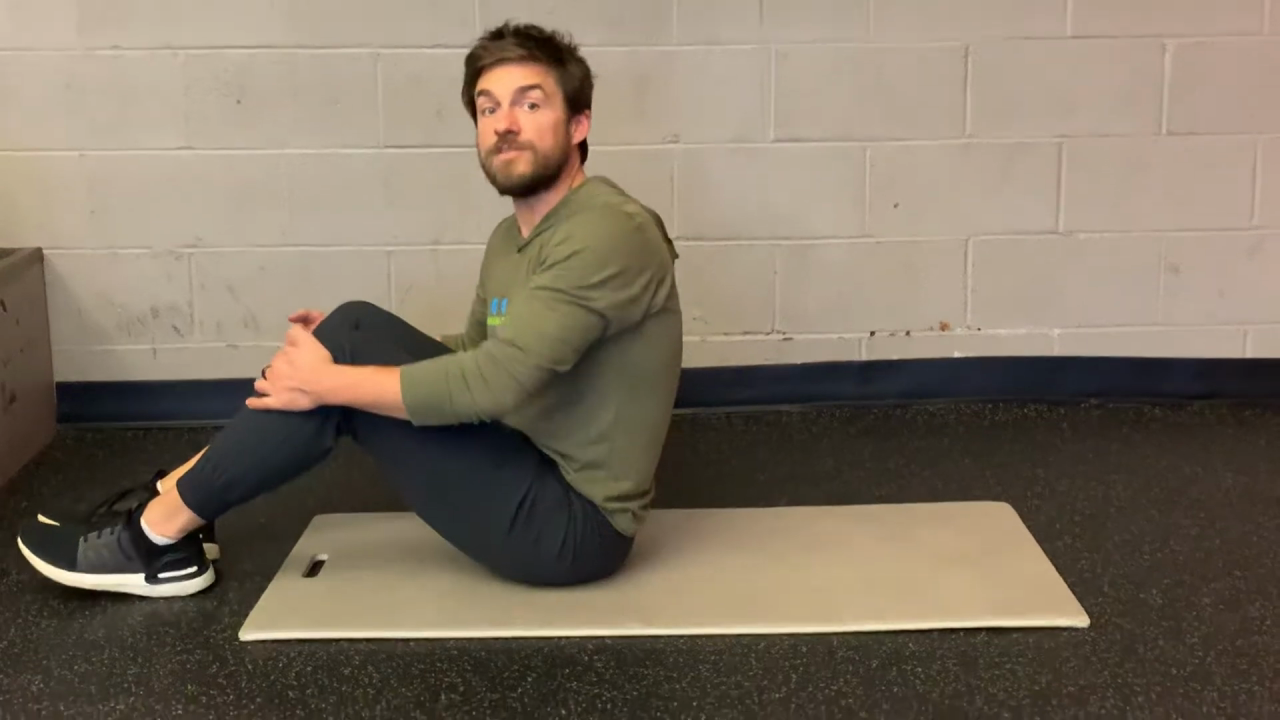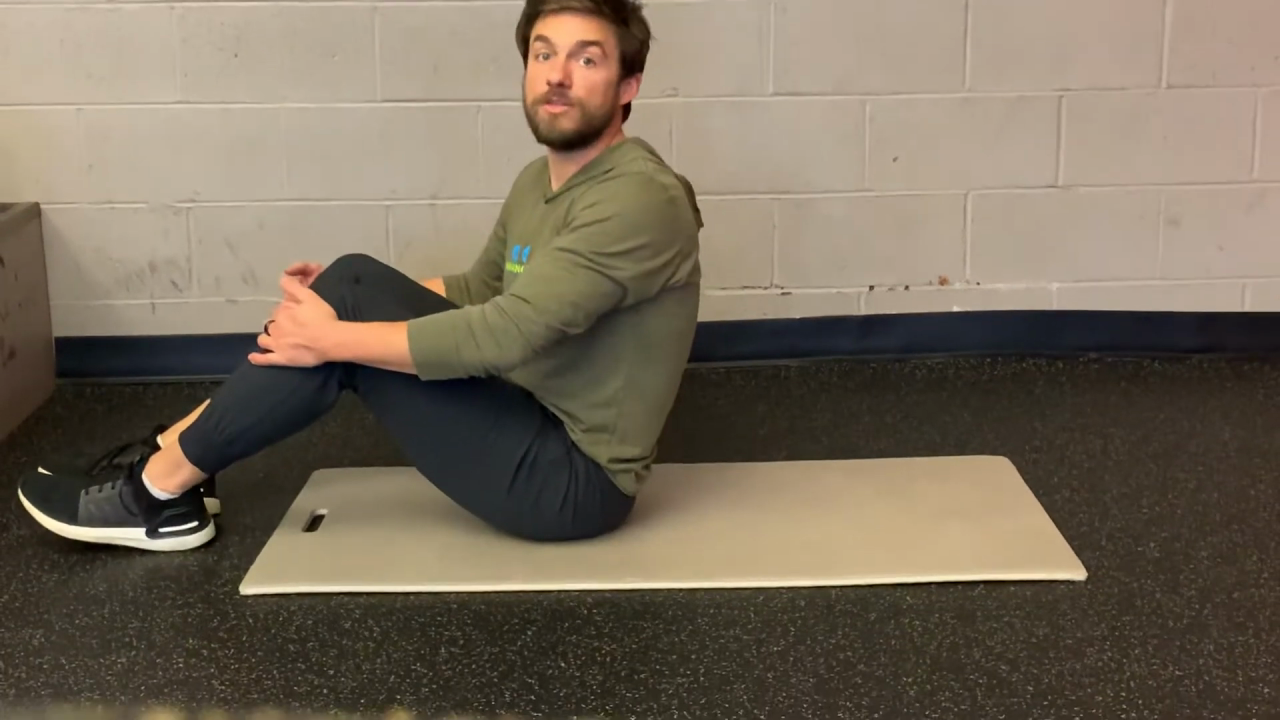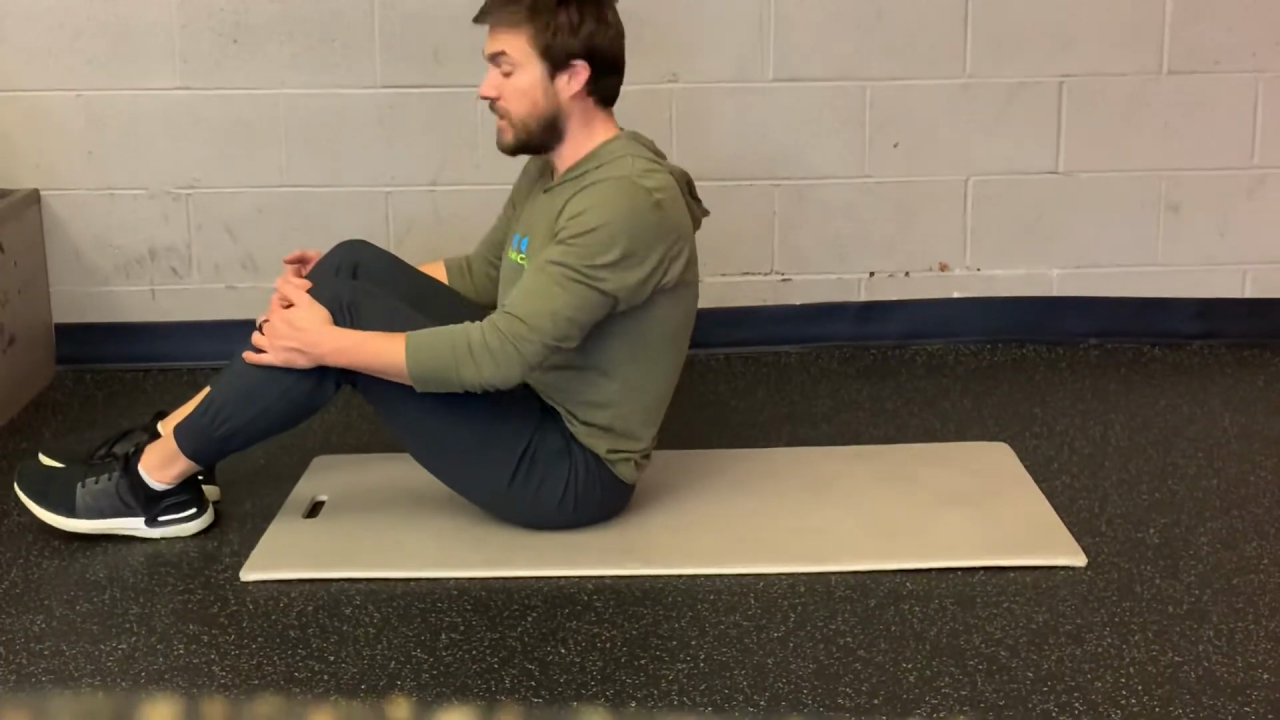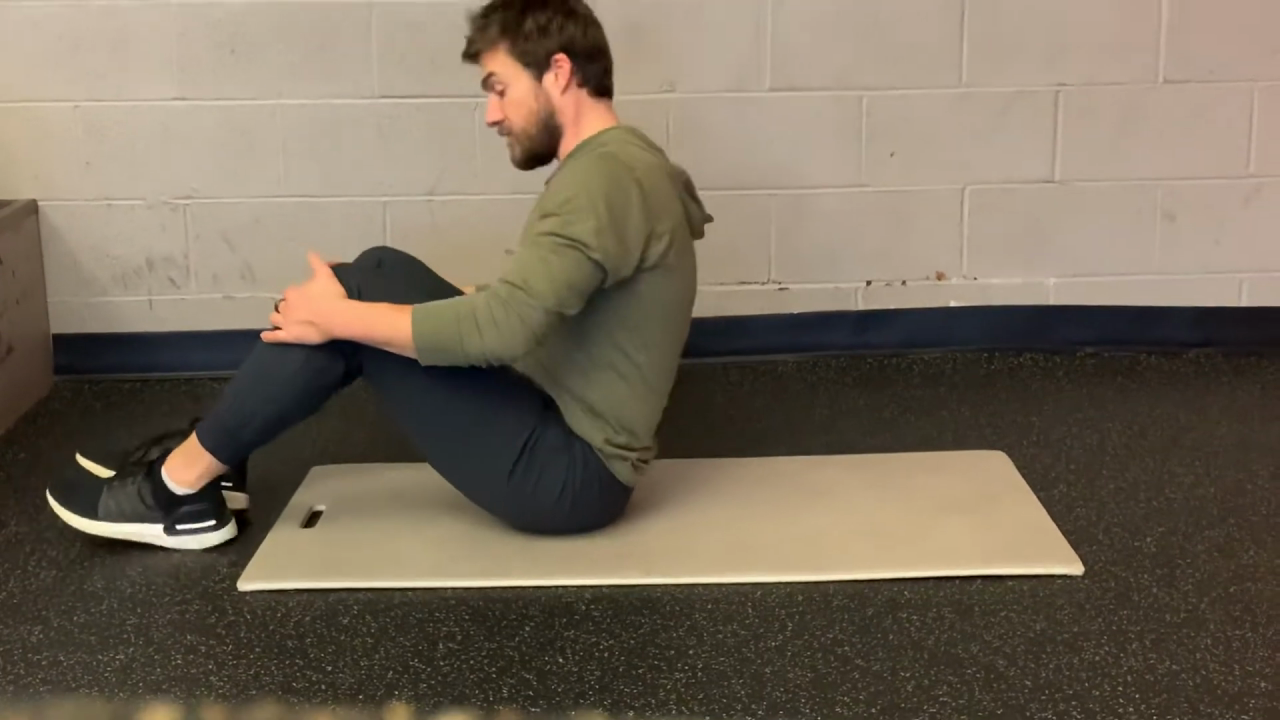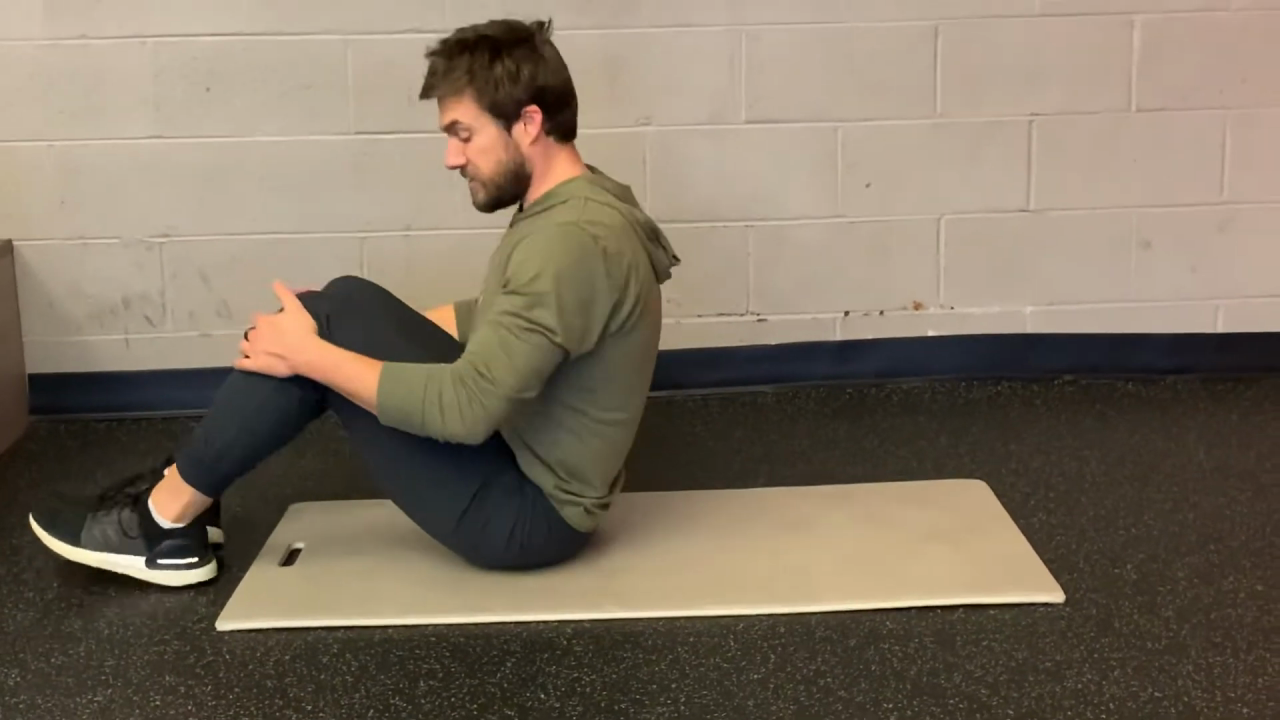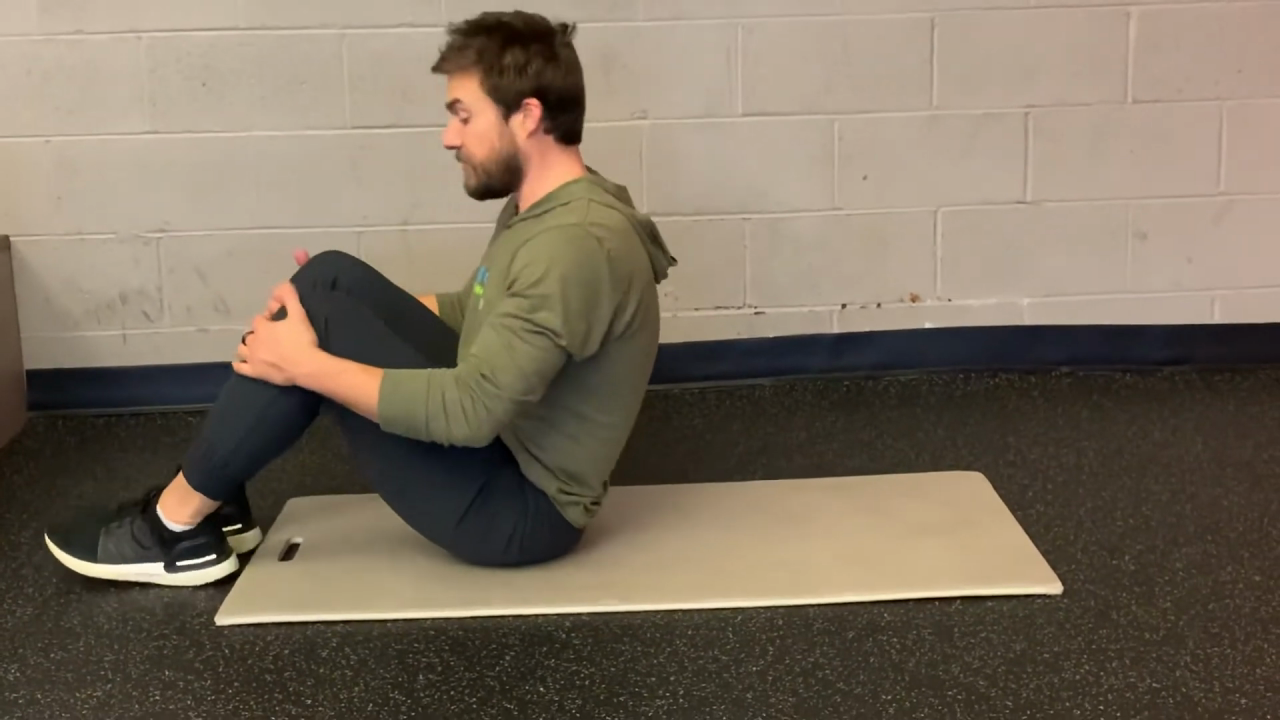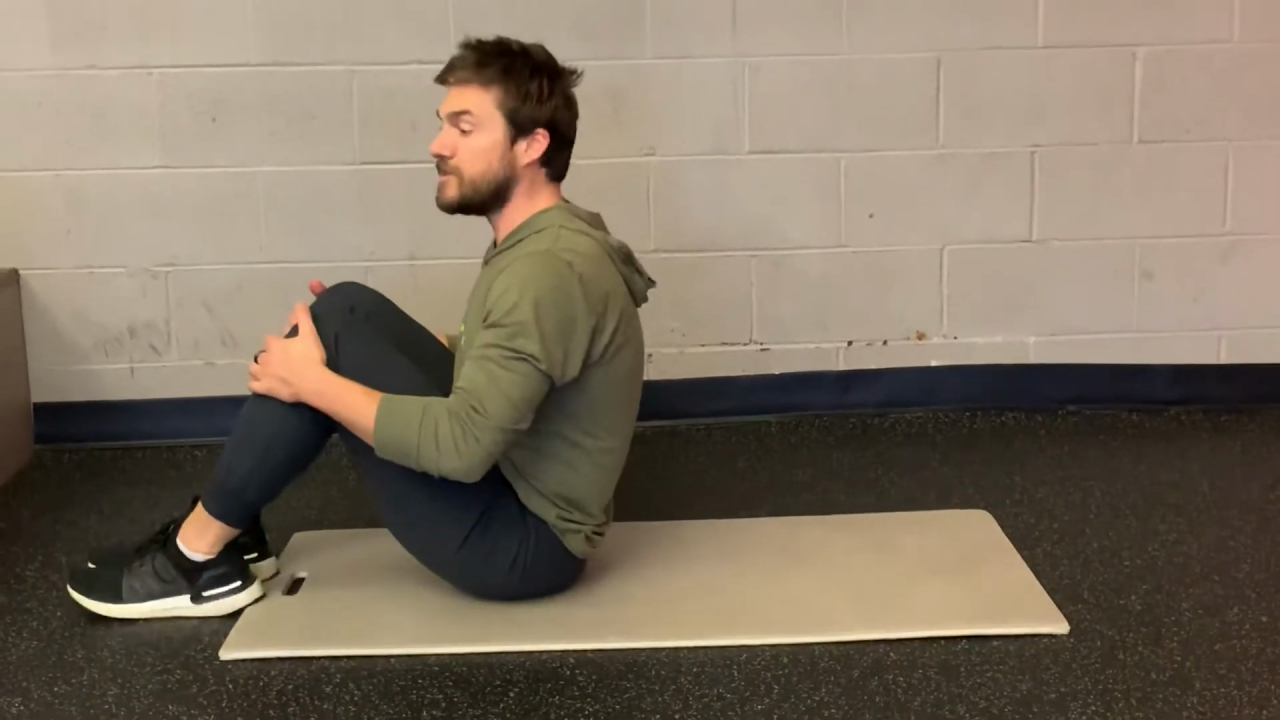
dt=0.7s
person 1, frame 1
left shoulder: (608, 232)
right shoulder: (512, 237)
left elbow: (496, 381)
right elbow: (477, 353)
left wrist: (330, 380)
right wrist: (342, 345)
left hip: (572, 522)
right hip: (541, 473)
left knee: (345, 363)
right knee: (356, 326)
left ankle: (155, 537)
right ankle: (172, 498)
person 1, frame 2
left shoulder: (639, 200)
right shoulder: (539, 181)
left elbow: (504, 333)
right elbow: (480, 292)
left wrist: (333, 336)
right wrist: (345, 299)
left hip: (573, 481)
right hip: (539, 423)
left knee: (348, 318)
right knee: (354, 280)
left ankle: (159, 491)
right ankle: (176, 453)
person 1, frame 3
left shoulder: (626, 202)
right shoulder: (553, 168)
left elbow: (502, 353)
right elbow: (484, 275)
left wrist: (328, 342)
right wrist: (343, 281)
left hip: (572, 470)
right hip: (542, 407)
left knee: (341, 309)
right knee: (353, 265)
left ankle: (156, 480)
right ankle: (173, 438)
person 1, frame 4
left shoulder: (605, 177)
right shoulder: (605, 167)
left elbow: (503, 327)
right elbow: (520, 308)
left wrist: (341, 317)
right wrist: (361, 296)
left hip: (568, 477)
right hip: (562, 433)
left knee: (346, 308)
right knee: (385, 272)
left ankle: (180, 490)
right ankle: (213, 450)
person 1, frame 5
left shoulder: (573, 240)
right shoulder: (573, 207)
left elbow: (465, 408)
right elbow: (495, 324)
left wrist: (311, 353)
right wrist: (344, 323)
left hip: (527, 514)
right hip: (527, 464)
left knee: (326, 326)
right knee: (352, 298)
left ankle: (167, 522)
right ankle: (188, 482)
person 1, frame 6
left shoulder: (576, 244)
right shoulder: (542, 206)
left elbow: (469, 410)
right elbow: (477, 313)
left wrist: (306, 365)
right wrist: (344, 304)
left hip: (519, 511)
right hip: (502, 447)
left knee: (316, 337)
right knee: (331, 276)
left ankle: (176, 525)
right ankle: (214, 499)
person 1, frame 7
left shoulder: (550, 269)
right shoulder: (536, 241)
left elbow: (463, 445)
right elbow: (485, 361)
left wrist: (314, 380)
right wrist: (343, 336)
left hip: (525, 544)
right hip: (513, 487)
left knee: (334, 340)
right knee: (345, 308)
left ankle: (201, 559)
right ankle: (229, 529)
